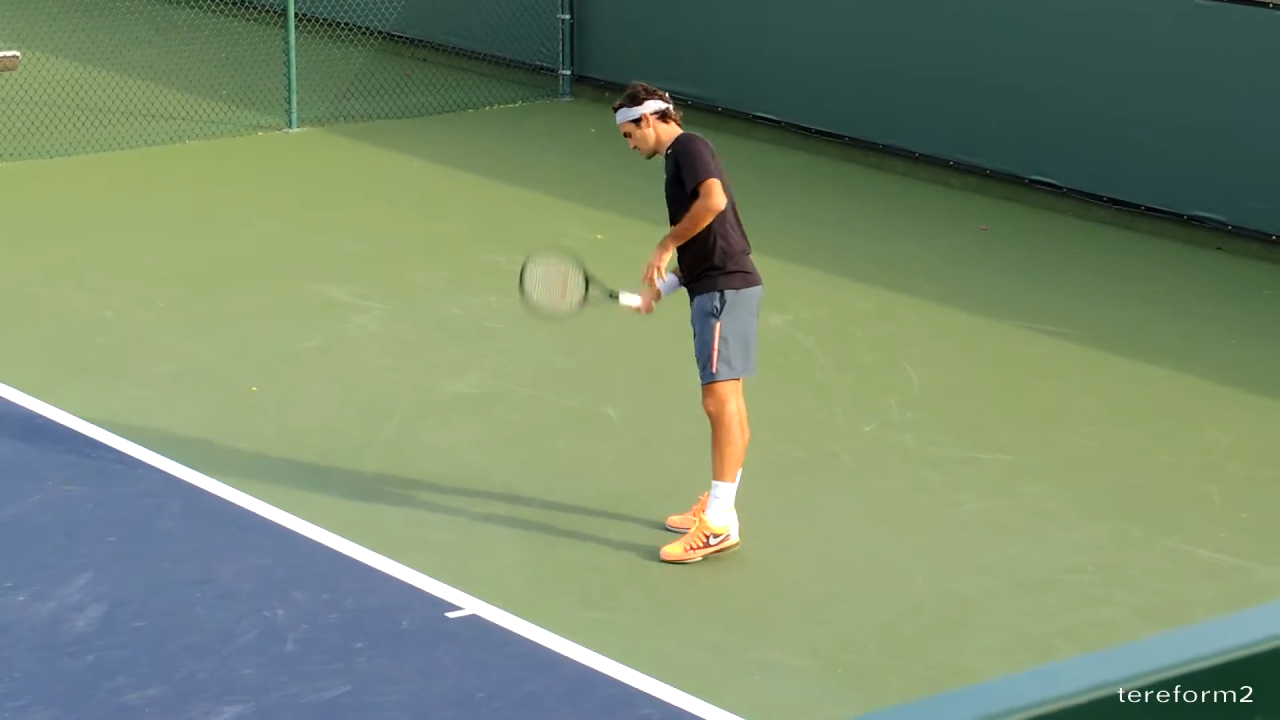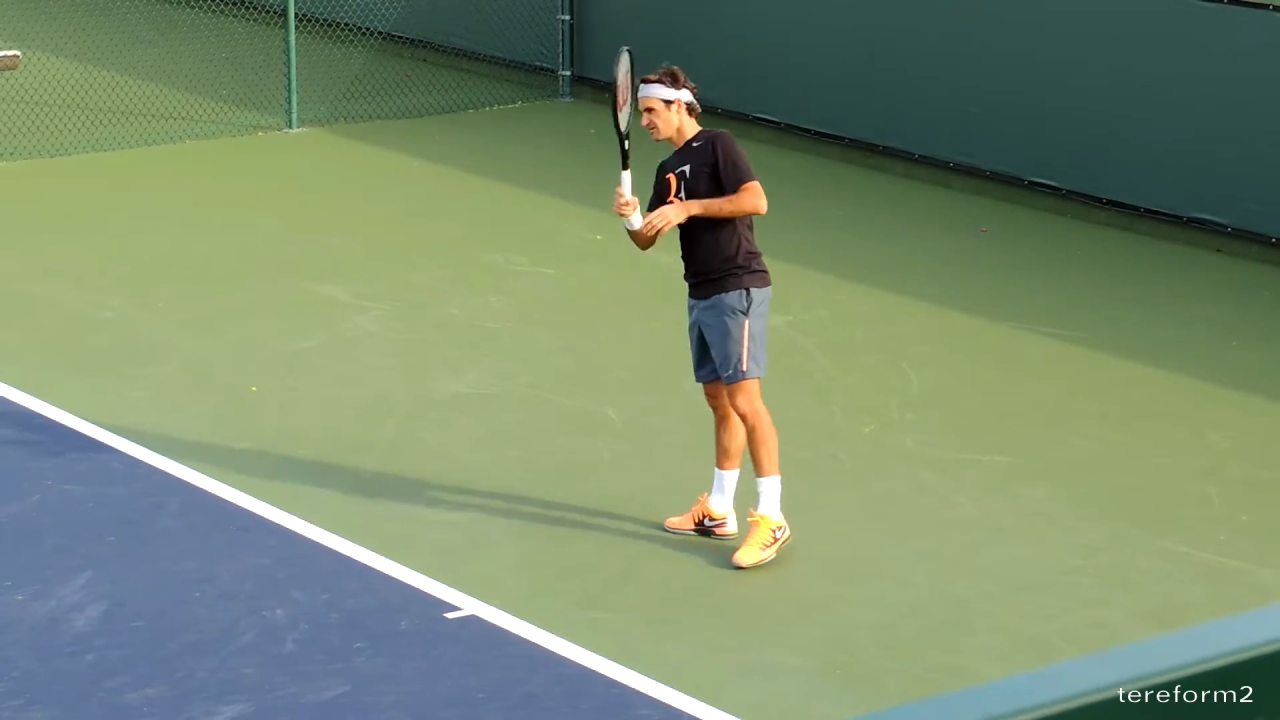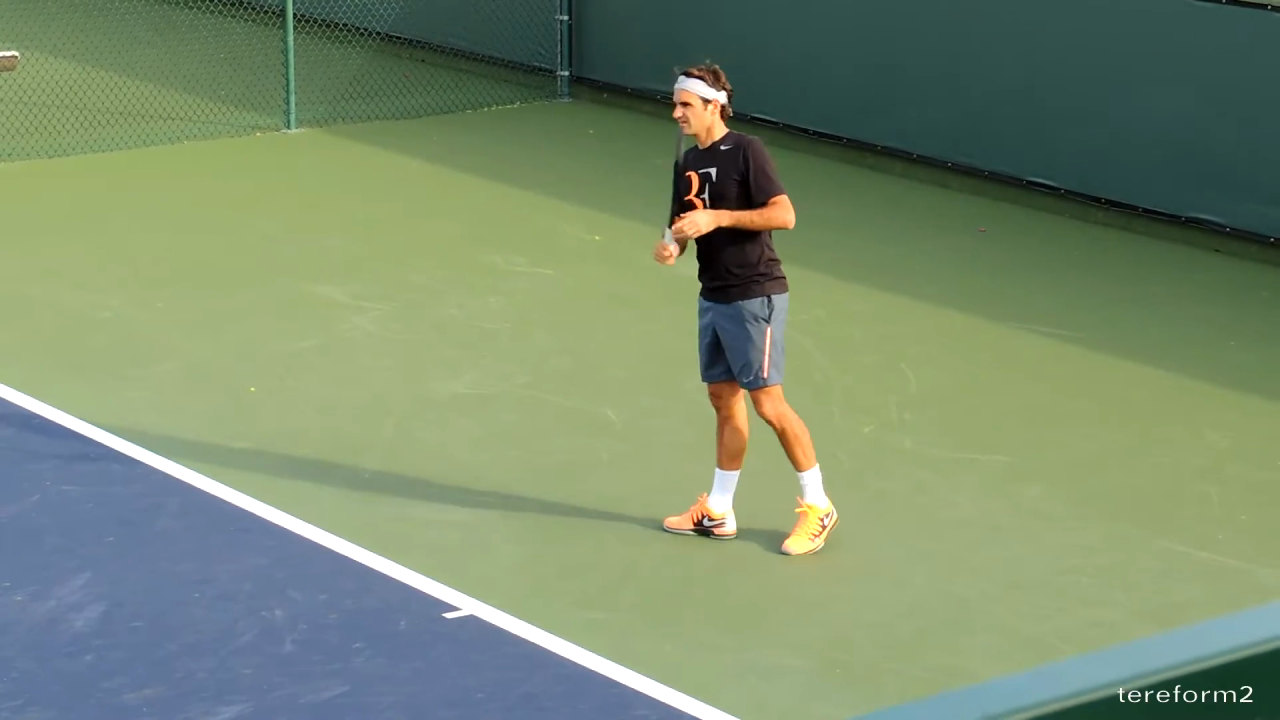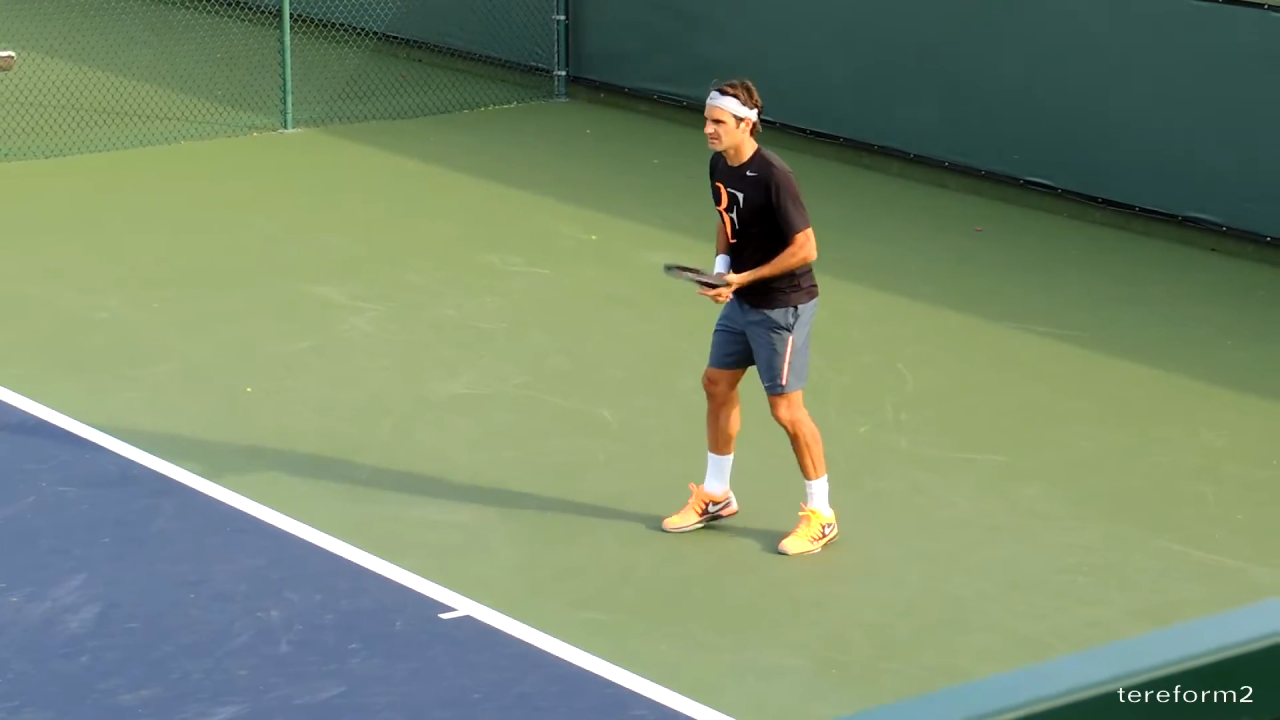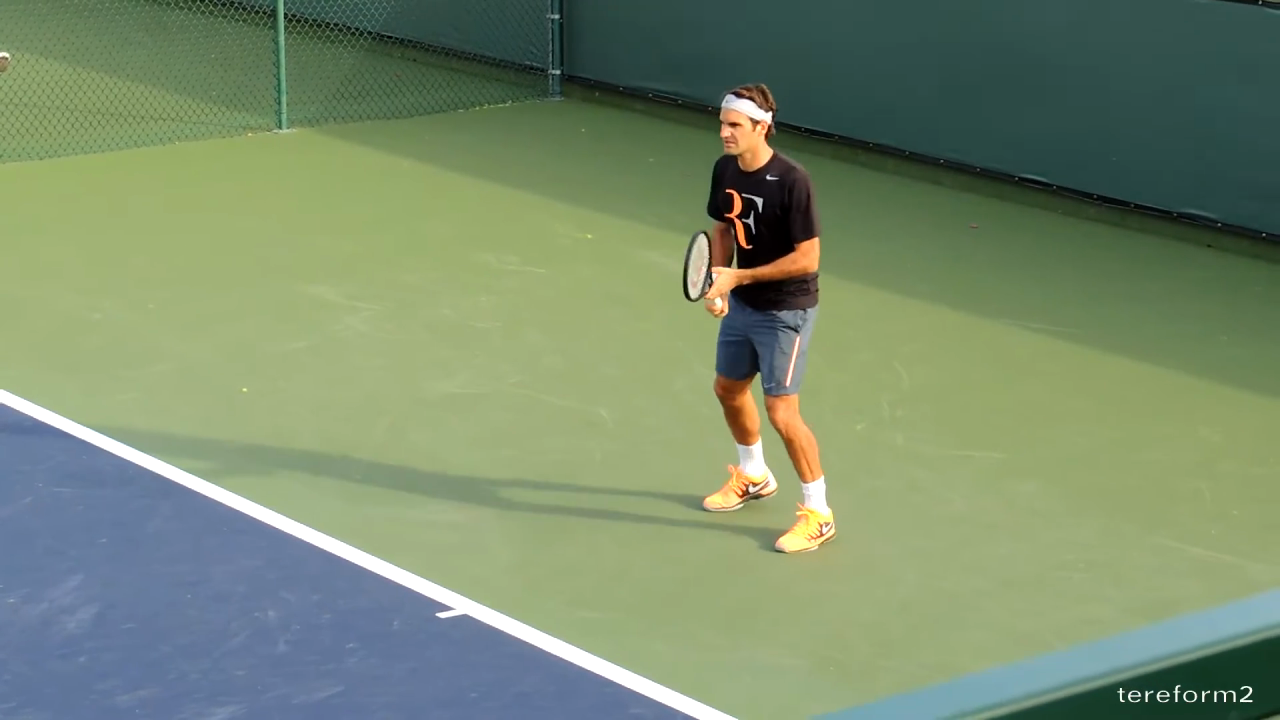
dt=0.3s
person 1, frame 1
left shoulder: (689, 145)
right shoulder: (679, 161)
left elbow: (716, 199)
left wrist: (667, 244)
right wrist: (660, 284)
left hip: (726, 289)
right hip: (714, 290)
left knee: (720, 402)
right knee: (727, 400)
left ankle: (718, 524)
right ankle: (718, 508)
person 1, frame 2
left shoulder: (719, 144)
right shoulder: (668, 168)
left elbow: (756, 201)
right elbow: (647, 240)
left wrist: (685, 208)
right wrist: (632, 217)
left hip: (738, 291)
right hip: (702, 297)
left knee: (744, 400)
right knee: (718, 400)
left ankle: (771, 517)
right ankle: (719, 510)
person 1, frame 3
left shoulder: (747, 151)
right shoulder: (686, 163)
left elbow: (784, 216)
right elbow: (683, 227)
left wrist: (716, 219)
right wrist: (669, 245)
left hip: (755, 298)
right hip: (712, 300)
left knee: (768, 405)
right knee: (724, 401)
left ankle: (817, 506)
right ankle: (717, 510)
person 1, frame 4
left shoulder: (774, 175)
right shoulder: (719, 165)
left elbow: (805, 249)
left wrist: (744, 278)
right wrist: (721, 265)
left hip: (783, 305)
right hip: (743, 301)
left knee: (786, 409)
right knee: (717, 386)
left ankle: (820, 514)
right ankle: (715, 495)
person 1, frame 5
left shoulder: (793, 181)
right shoulder: (723, 170)
left elbow: (808, 259)
left wrist: (739, 277)
right wrist: (718, 285)
left hip: (787, 309)
right hip: (743, 304)
left knee: (782, 413)
right knee: (729, 391)
left ankle: (818, 512)
right ankle: (752, 475)
